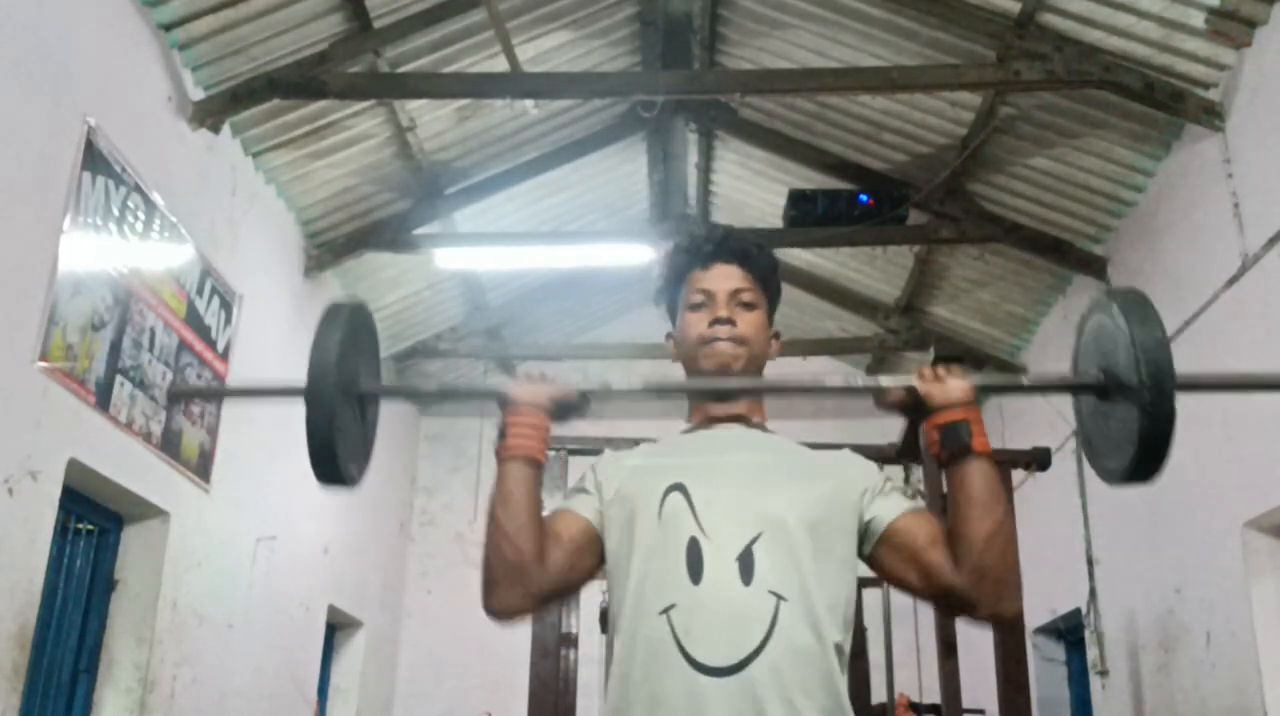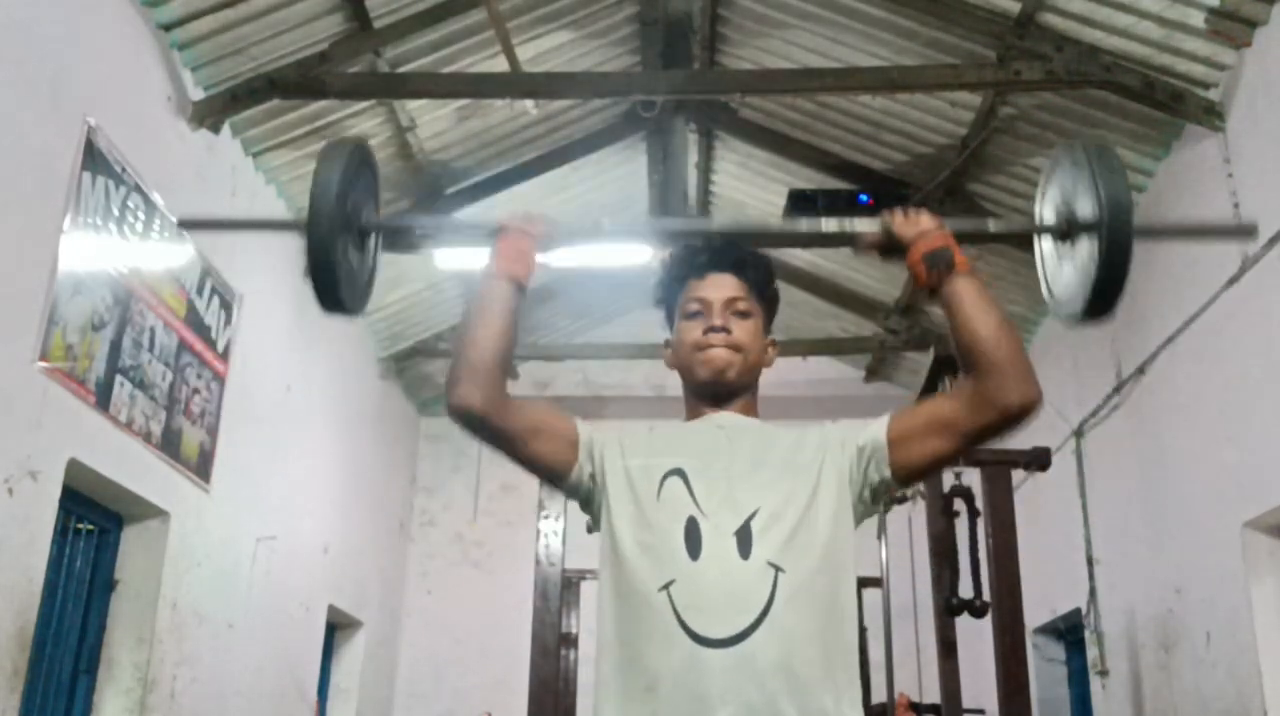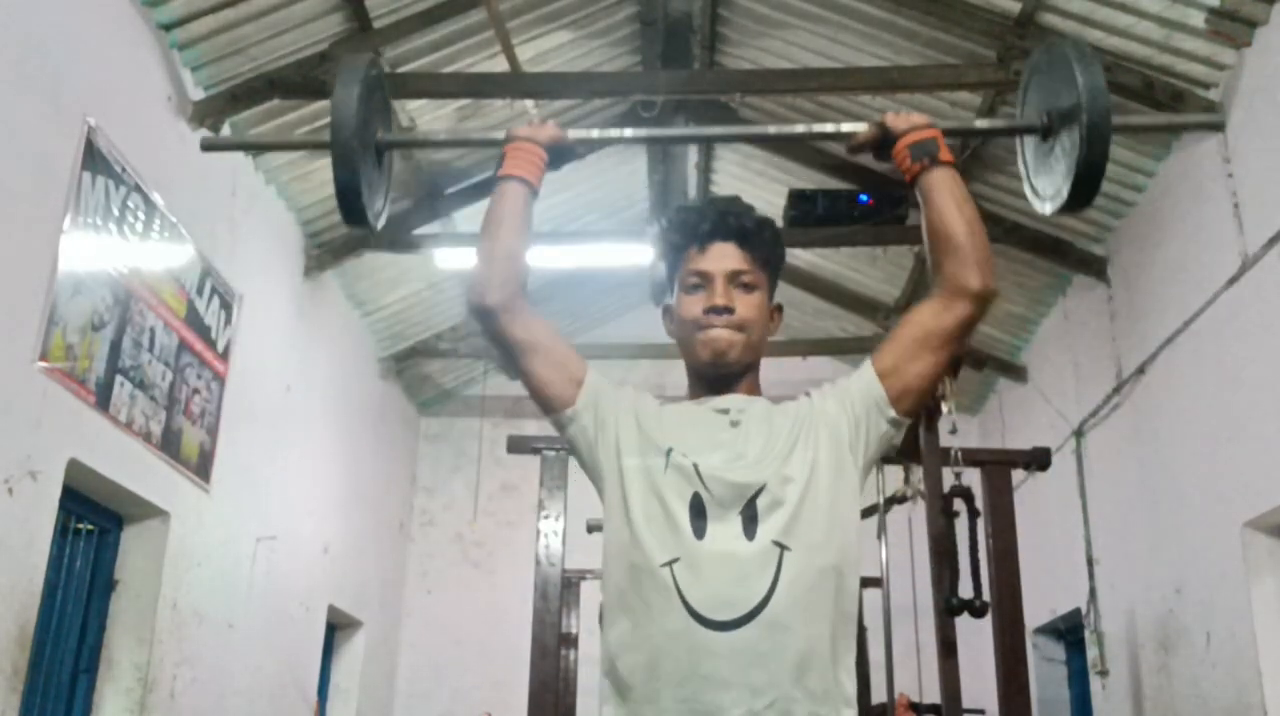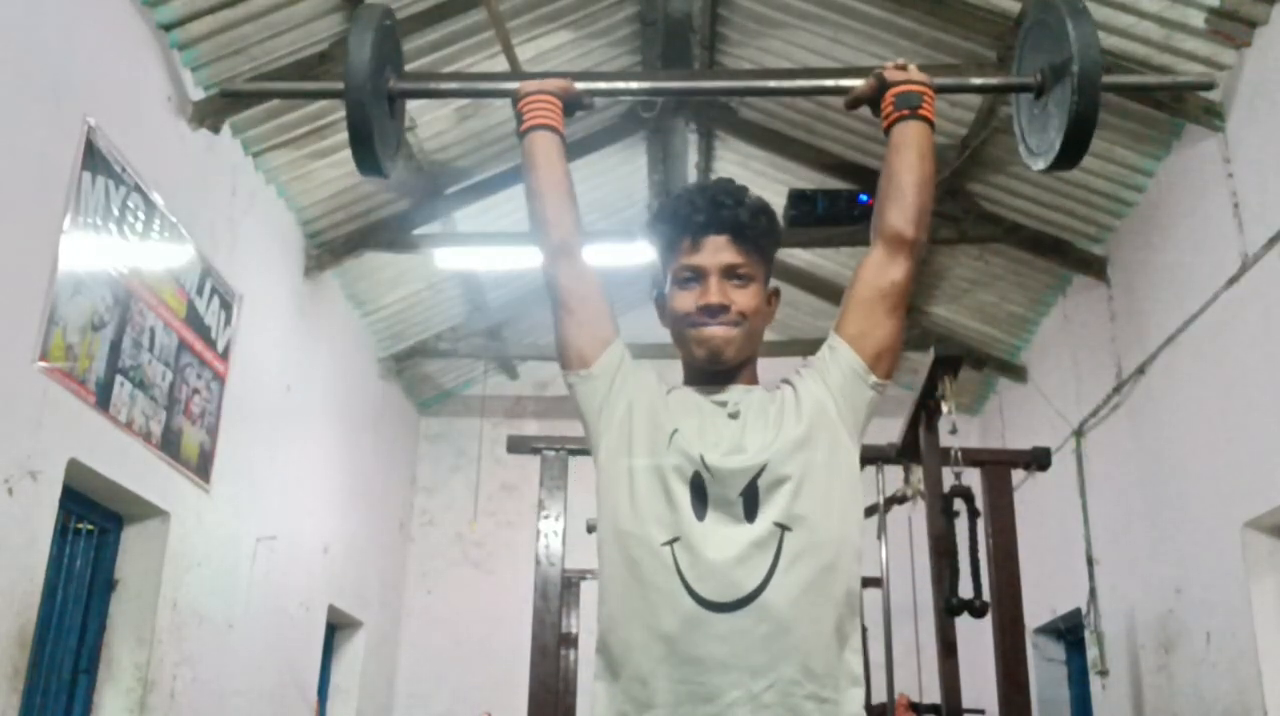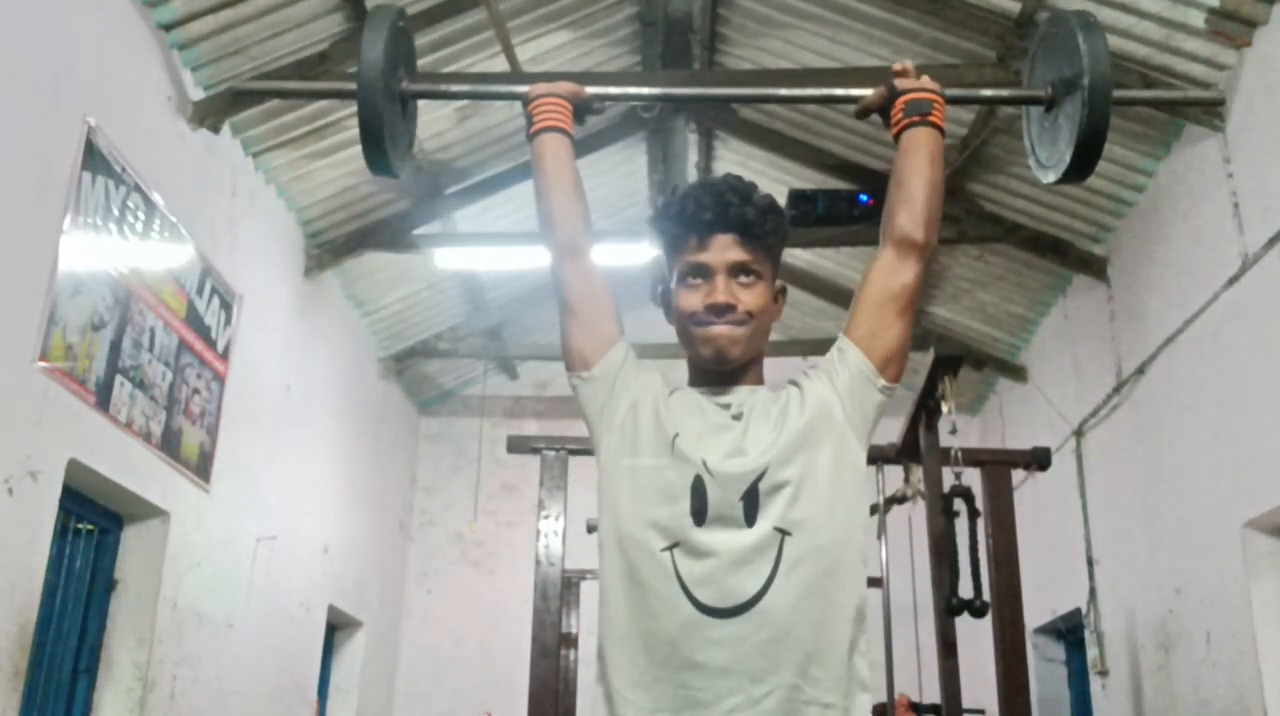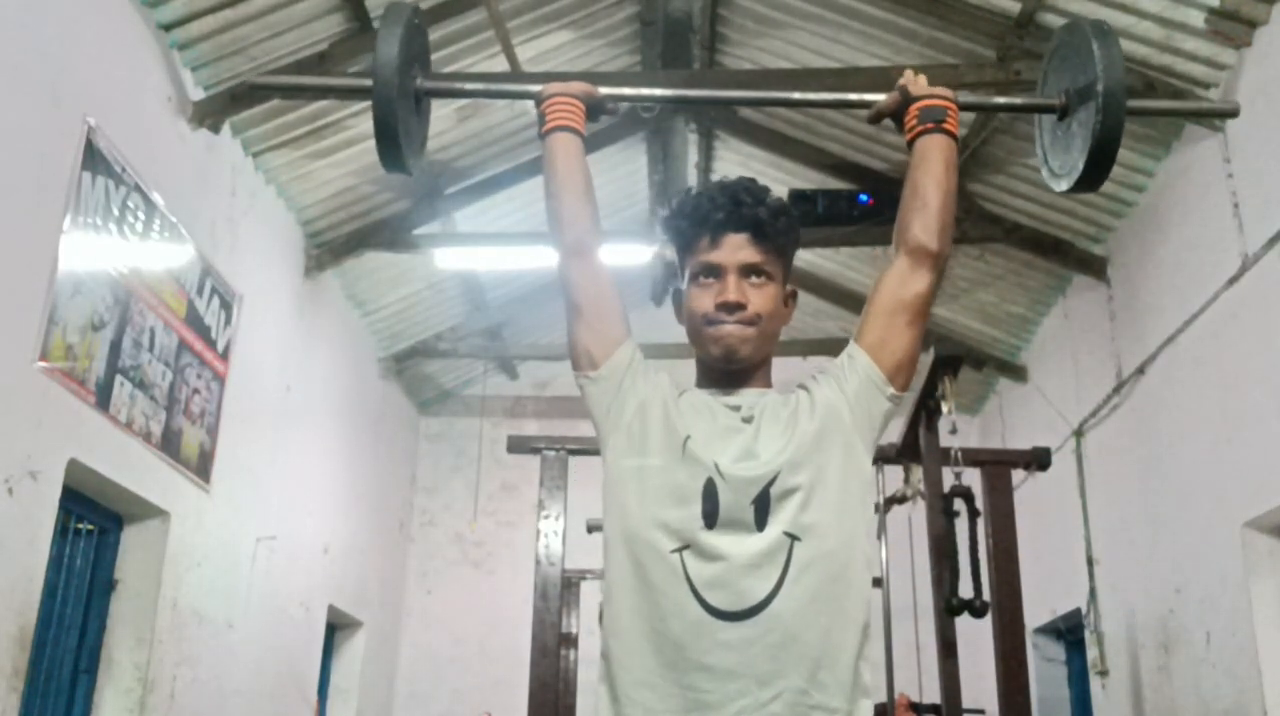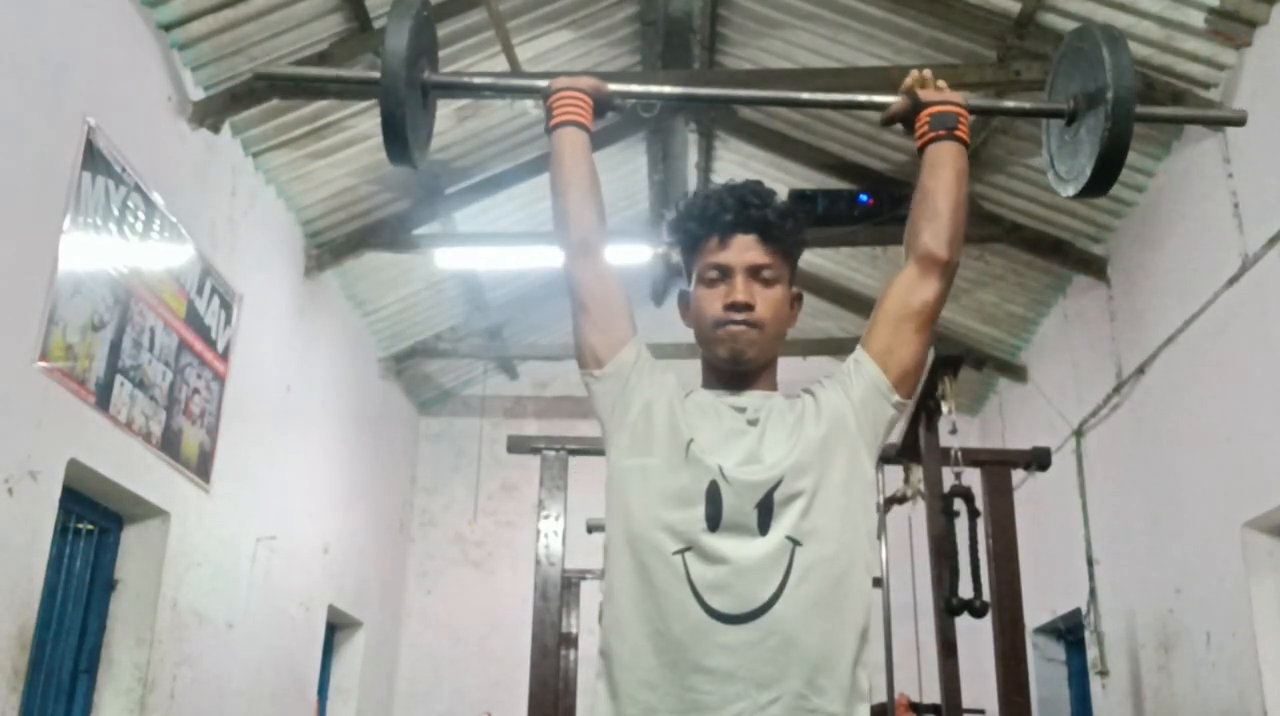
dt=0.3s
person 1, frame 1
left shoulder: (842, 477)
right shoulder: (619, 475)
left elbow: (989, 596)
right elbow: (511, 594)
left wrist: (960, 427)
right wrist: (524, 431)
person 1, frame 2
left shoulder: (836, 455)
right shoulder: (618, 457)
left elbow: (1008, 394)
right elbow: (475, 400)
left wrist: (939, 256)
right wrist: (510, 259)
person 1, frame 3
left shoulder: (833, 427)
right shoulder: (621, 429)
left elbow: (965, 289)
right elbow: (498, 302)
left wrist: (926, 152)
right wrist: (522, 162)
person 1, frame 4
left shoulder: (824, 406)
right shoulder: (626, 409)
left elbow: (898, 240)
right elbow: (562, 252)
left wrist: (908, 106)
right wrist: (541, 114)
person 1, frame 5
left shoulder: (831, 408)
right shoulder: (628, 409)
left elbow: (906, 246)
right elbow: (571, 251)
left wrist: (918, 114)
right wrist: (551, 118)
person 1, frame 6
left shoulder: (838, 414)
right shoulder: (636, 409)
left elbow: (920, 255)
right elbow: (578, 252)
left wrist: (931, 118)
right wrist: (563, 116)
person 1, frame 7
left shoulder: (842, 418)
right shoulder: (641, 411)
left elbow: (930, 263)
right elbow: (584, 253)
left wrist: (943, 125)
right wrist: (569, 113)
